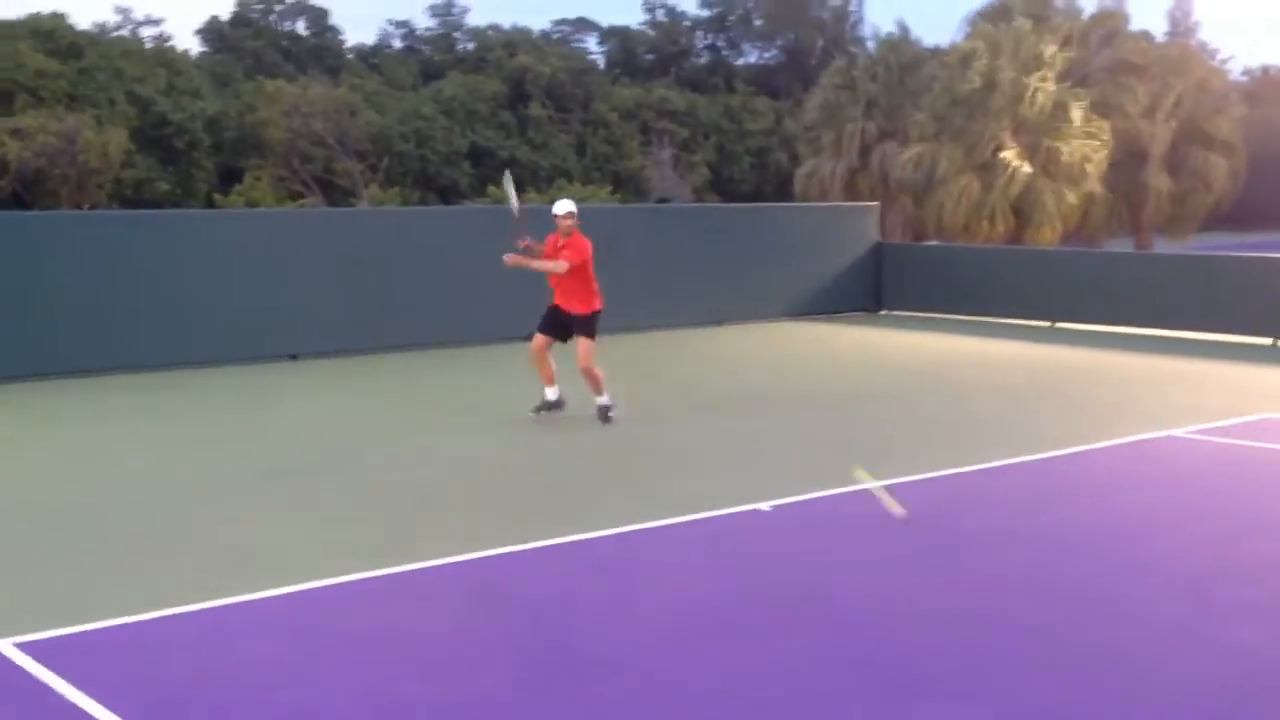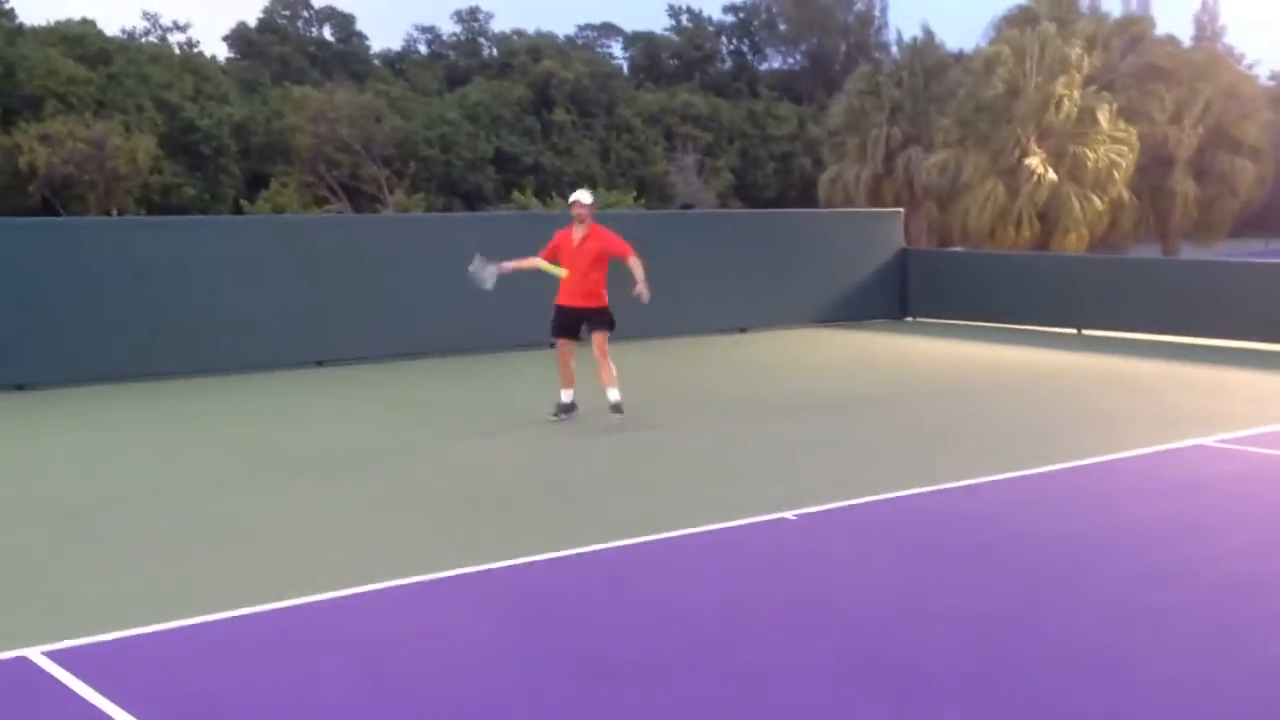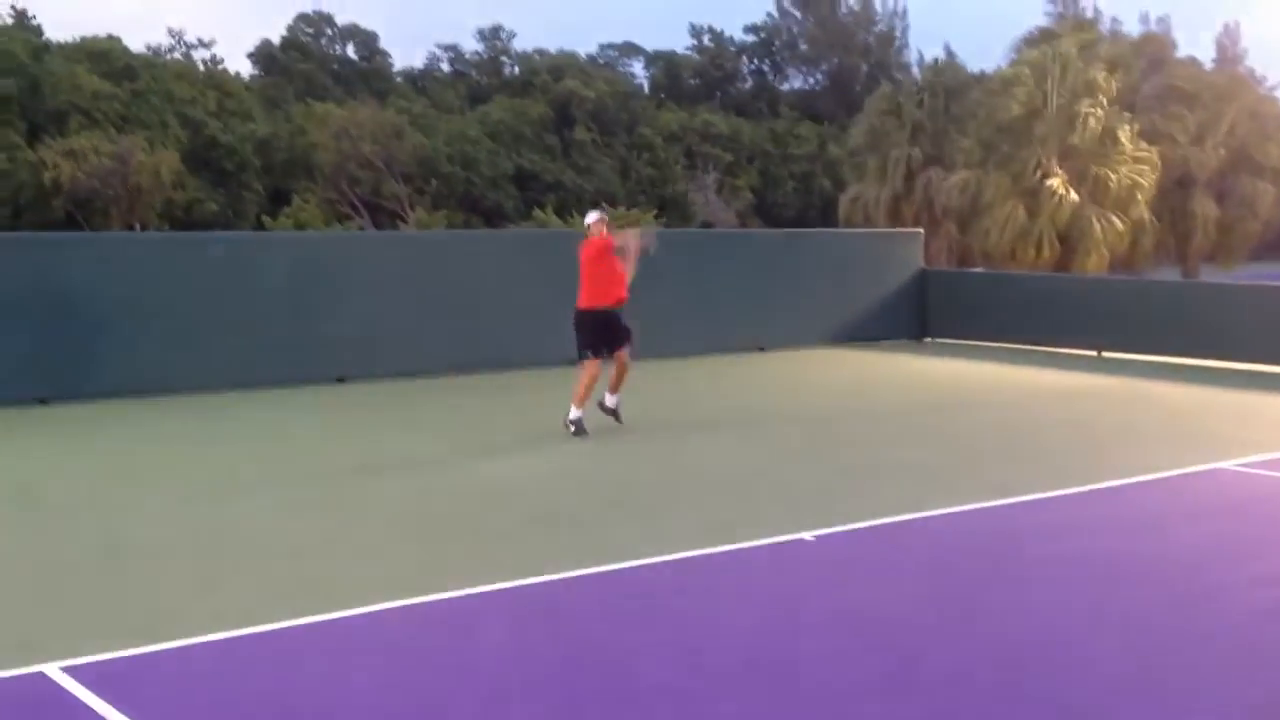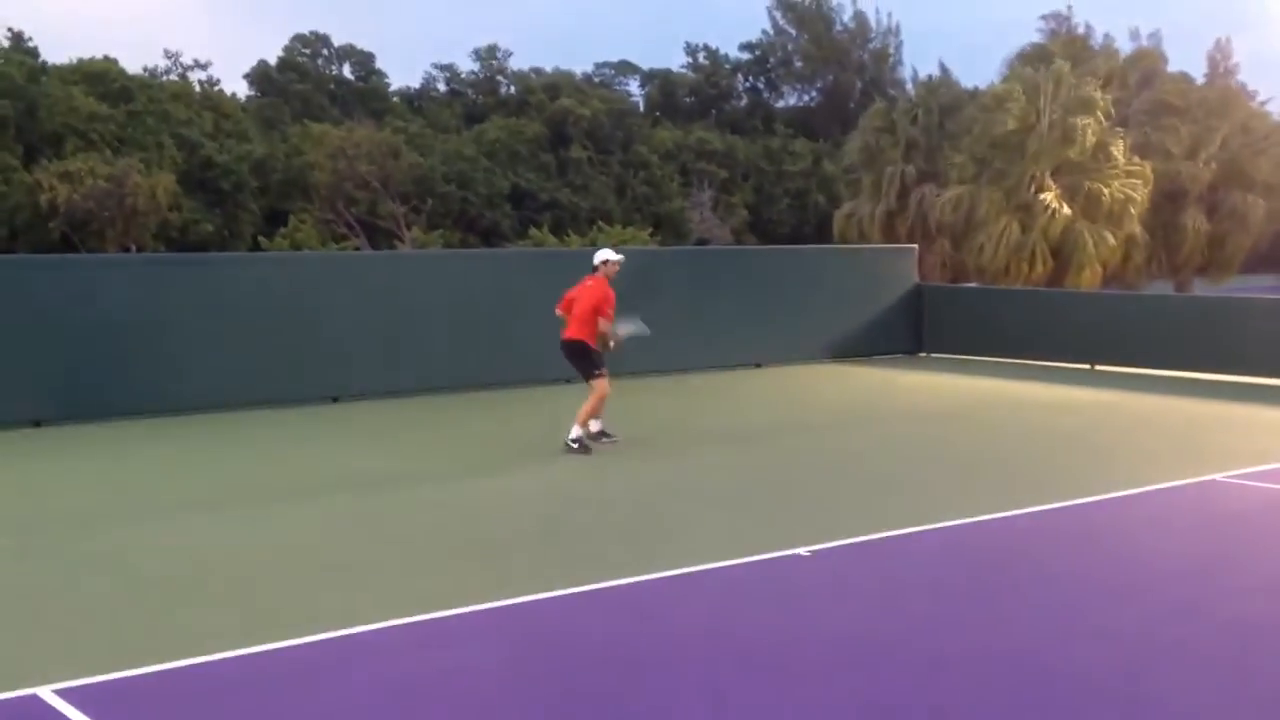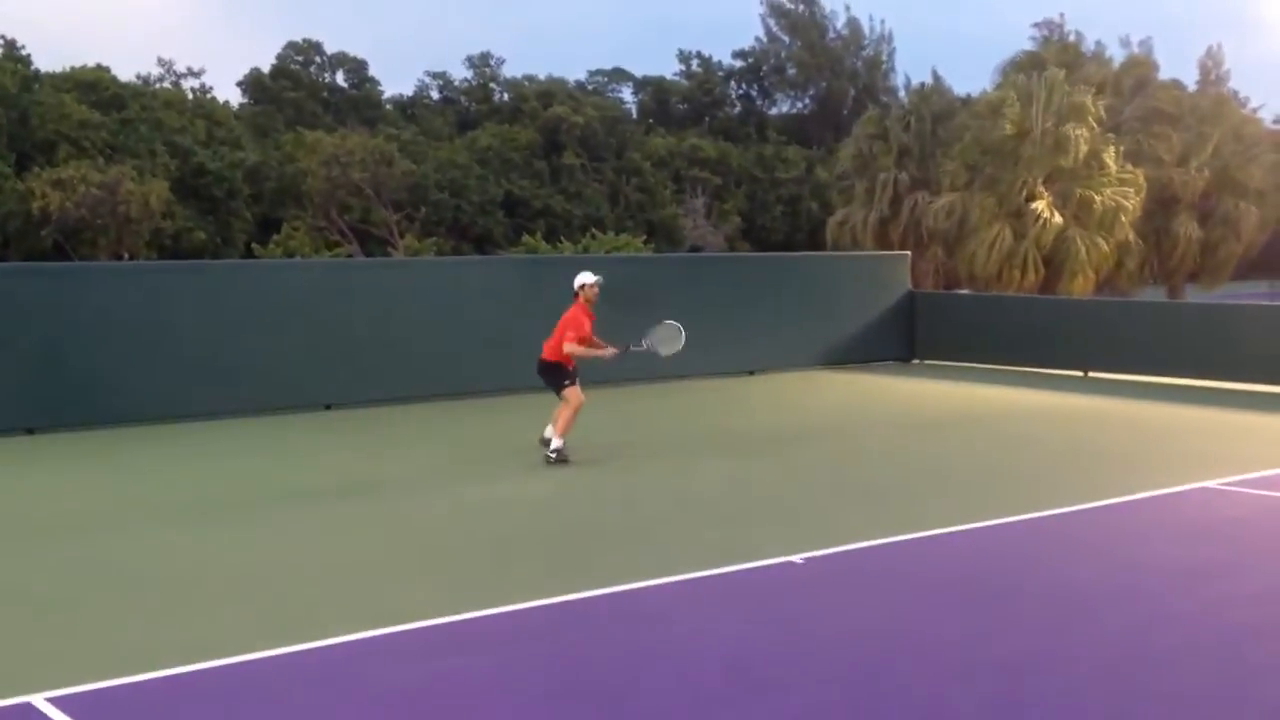
dt=0.3s
person 1, frame 1
left shoulder: (581, 244)
right shoulder: (553, 240)
left elbow: (561, 267)
right elbow: (546, 258)
left wrist: (526, 261)
right wrist: (531, 247)
left hip: (585, 310)
right hip: (561, 305)
left knee: (585, 364)
right knee: (537, 348)
left ankle: (603, 402)
right ankle: (552, 398)
person 1, frame 2
left shoulder: (604, 236)
right shoulder: (561, 237)
left elbow: (631, 258)
right elbow: (543, 259)
left wrist: (640, 282)
right wrist: (513, 265)
left hip: (595, 305)
right hip: (566, 304)
left knee: (601, 351)
right knee: (563, 353)
left ankle: (615, 400)
right ankle: (567, 400)
person 1, frame 3
left shoulder: (611, 256)
right shoulder: (590, 247)
left elbow: (624, 282)
right elbow: (626, 244)
left wrist: (631, 255)
left hip: (610, 314)
right hip: (590, 315)
left knee: (623, 363)
right knee: (592, 372)
left ankle: (609, 402)
right ankle: (574, 417)
person 1, frame 4
left shoulder: (585, 284)
right shoulder: (606, 291)
left elbow: (560, 311)
right elbow: (603, 327)
right wrist: (609, 341)
left hip: (576, 340)
right hip: (578, 344)
left knee: (602, 382)
right knee: (602, 391)
left ankle: (595, 429)
right ankle: (574, 438)
person 1, frame 5
left shoulder: (583, 312)
right shoulder: (577, 316)
left elbow: (587, 339)
right elbow: (569, 348)
left wrist: (604, 346)
right wrist: (599, 353)
left hip: (562, 362)
right hip: (552, 364)
left knee: (571, 398)
right knee: (576, 400)
left ankle: (548, 436)
right ankle: (554, 450)
